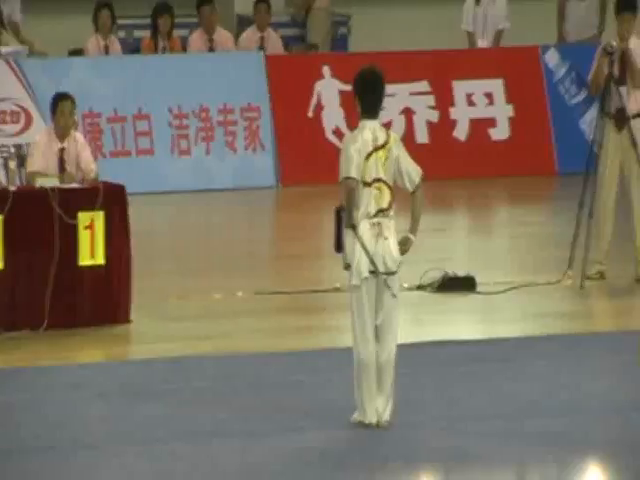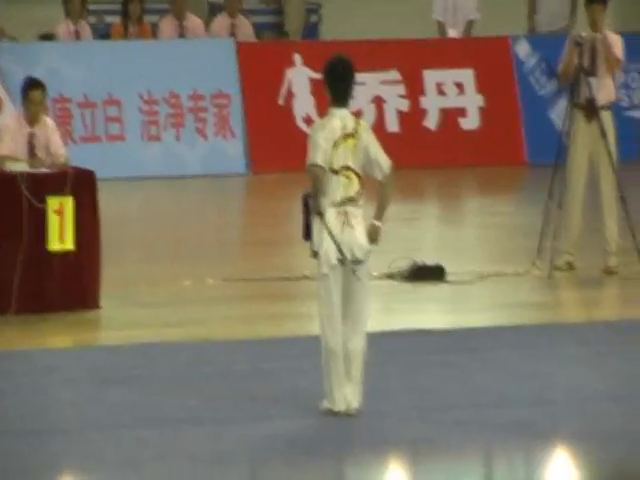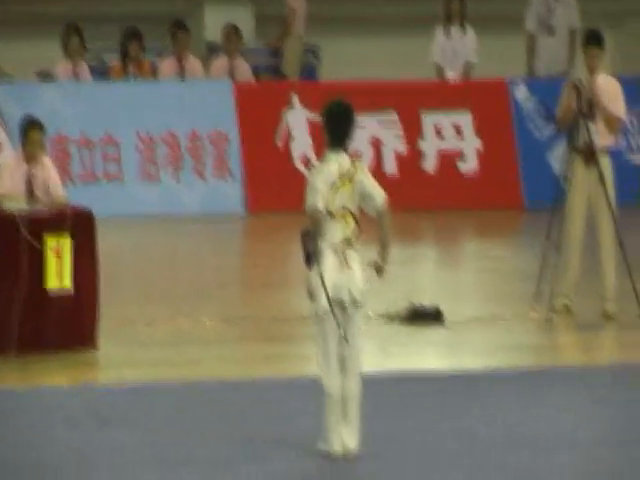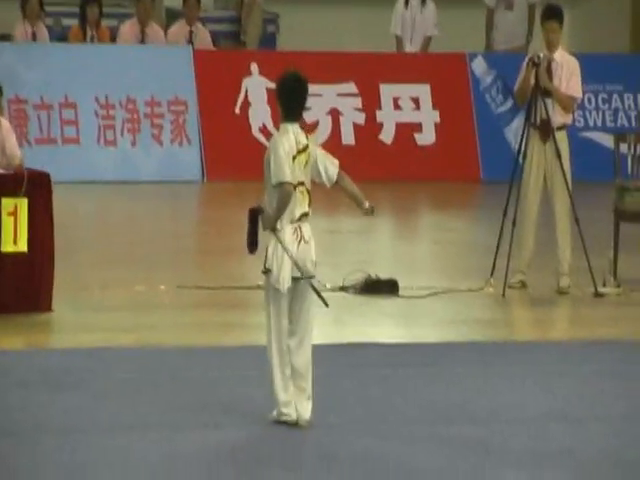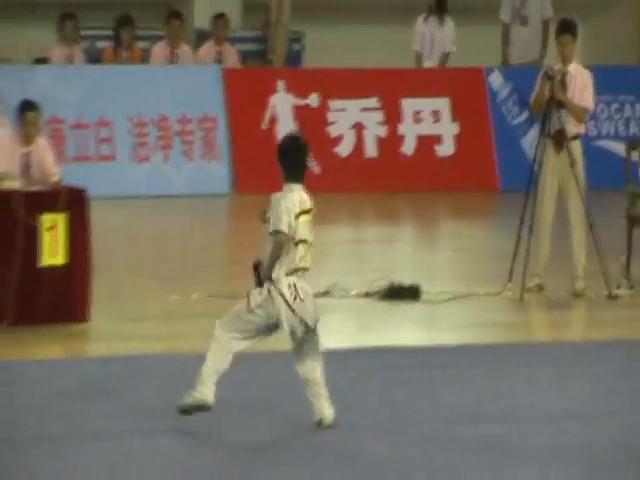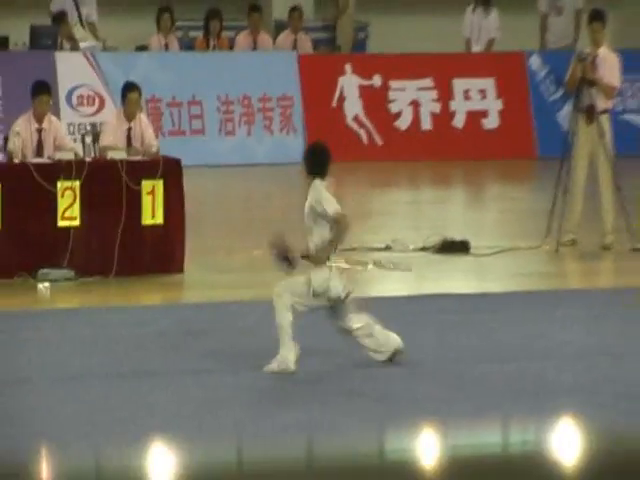
dt=0.5s
person 1, frame 1
left shoulder: (353, 140)
right shoulder: (392, 140)
left elbow: (350, 185)
right elbow: (417, 185)
left wrist: (349, 219)
right wrist: (412, 234)
left hip: (362, 240)
right hip: (388, 238)
left knee: (365, 332)
right knee: (387, 332)
left ankle: (368, 410)
right ankle: (384, 409)
person 1, frame 2
left shoulder: (322, 128)
right shoulder: (362, 129)
left elbow: (316, 171)
right elbow: (386, 175)
left wrist: (317, 207)
right wrist: (377, 222)
left hip: (330, 227)
right hip: (357, 227)
left knee: (333, 320)
right knee: (356, 321)
left ankle: (337, 398)
right ankle: (353, 397)
person 1, frame 3
left shoulder: (320, 171)
right shoulder: (358, 171)
left elbow: (316, 217)
right elbow: (382, 209)
left wrist: (313, 249)
right wrist: (383, 257)
left hip: (327, 268)
right hip: (352, 267)
left knee: (332, 361)
right knee: (350, 360)
left ankle: (336, 440)
right ankle: (350, 439)
person 1, frame 4
left shoulder: (278, 142)
right shoulder: (307, 143)
left elbow: (286, 187)
right elbow: (337, 174)
left wrist: (272, 218)
right wrist: (362, 202)
left hip: (283, 244)
right hip: (304, 241)
left knee: (279, 333)
right knee: (300, 334)
left ankle: (288, 406)
right ankle: (302, 407)
person 1, frame 5
left shoulder: (281, 199)
right shoulder: (307, 200)
left elbow: (281, 238)
left wrist: (268, 270)
left hip: (278, 291)
right hip: (301, 291)
left knee: (226, 332)
right knee: (308, 354)
left ankle: (203, 392)
right ankle: (324, 412)
person 1, frame 6
left shoulder: (318, 193)
right shoulder: (320, 192)
left elbow: (341, 221)
left wrist: (323, 252)
left hip: (321, 275)
right hip: (328, 275)
right knee: (349, 320)
person 2, frame 1
right shoulder: (605, 49)
right elbow: (594, 89)
right wrist: (602, 60)
right hip: (611, 124)
right knee: (605, 191)
right ankle: (599, 261)
person 2, frame 2
left shoulder: (613, 40)
right shoulder: (577, 41)
left elbow: (614, 68)
right elbow: (565, 79)
left wrist: (603, 35)
right wrist: (573, 53)
left hip: (604, 115)
right hip: (581, 116)
left knee: (609, 183)
right knee: (575, 182)
left ankle: (611, 253)
right ankle: (568, 251)
person 2, frame 3
left shoulder: (611, 87)
right shoulder: (574, 85)
left elbow: (616, 126)
right elbow: (563, 123)
left wrist: (598, 101)
right wrist: (570, 98)
left hip: (602, 160)
right hip: (579, 160)
left knee: (607, 227)
right knee: (573, 225)
left ankle: (610, 296)
right ankle: (566, 294)
person 2, frame 4
left shoulder: (570, 64)
right shoulder: (532, 60)
left elbow: (570, 105)
right elbow: (520, 99)
left wrist: (549, 84)
right wrist: (528, 75)
left hip: (558, 136)
right hip: (535, 135)
left knee: (562, 204)
right knee: (528, 202)
left ankle: (564, 273)
right ankle: (521, 269)
person 2, frame 5
left shoulder: (583, 76)
right shoulder: (547, 73)
left elbow: (583, 115)
right elbow: (535, 111)
left wrist: (562, 96)
right wrist: (543, 88)
left hip: (572, 145)
right hip: (550, 145)
left knee: (576, 210)
right knee: (544, 208)
left ankle: (579, 276)
right ankle: (538, 273)
person 2, frame 6
left shoulder: (611, 58)
right shoulder: (581, 56)
left elbow: (611, 92)
right elbow: (569, 88)
left wrist: (593, 76)
right wrist: (576, 69)
left hip: (601, 119)
right hip: (582, 118)
left knee: (605, 174)
right knee: (577, 173)
left ankle: (608, 231)
right ankle: (572, 230)
